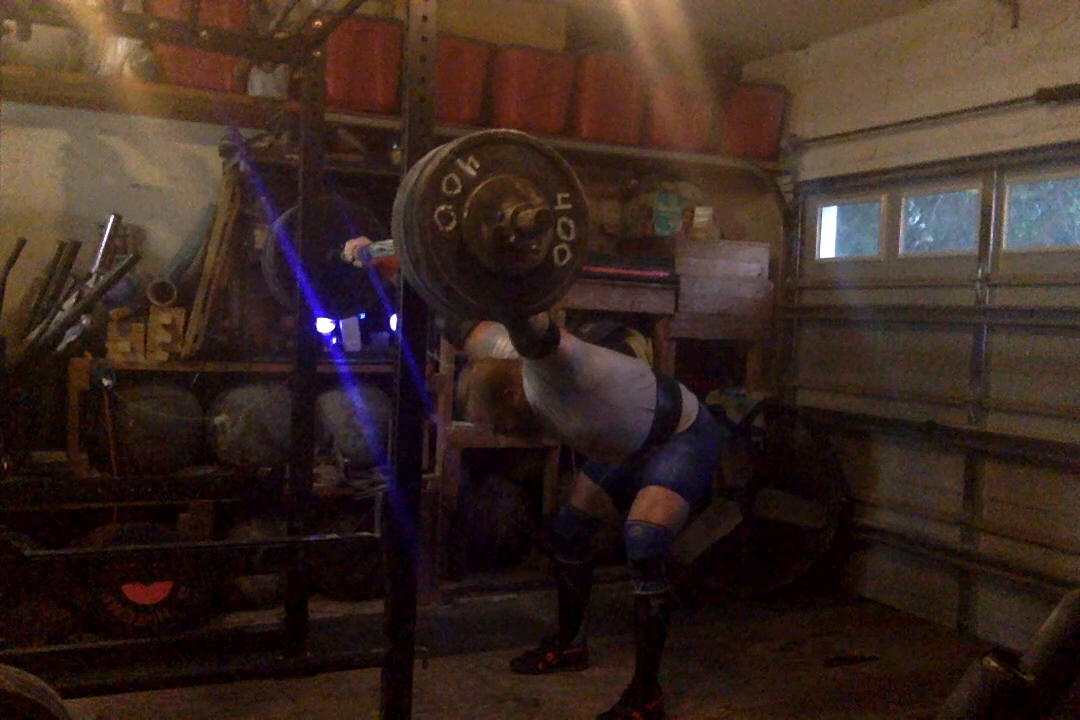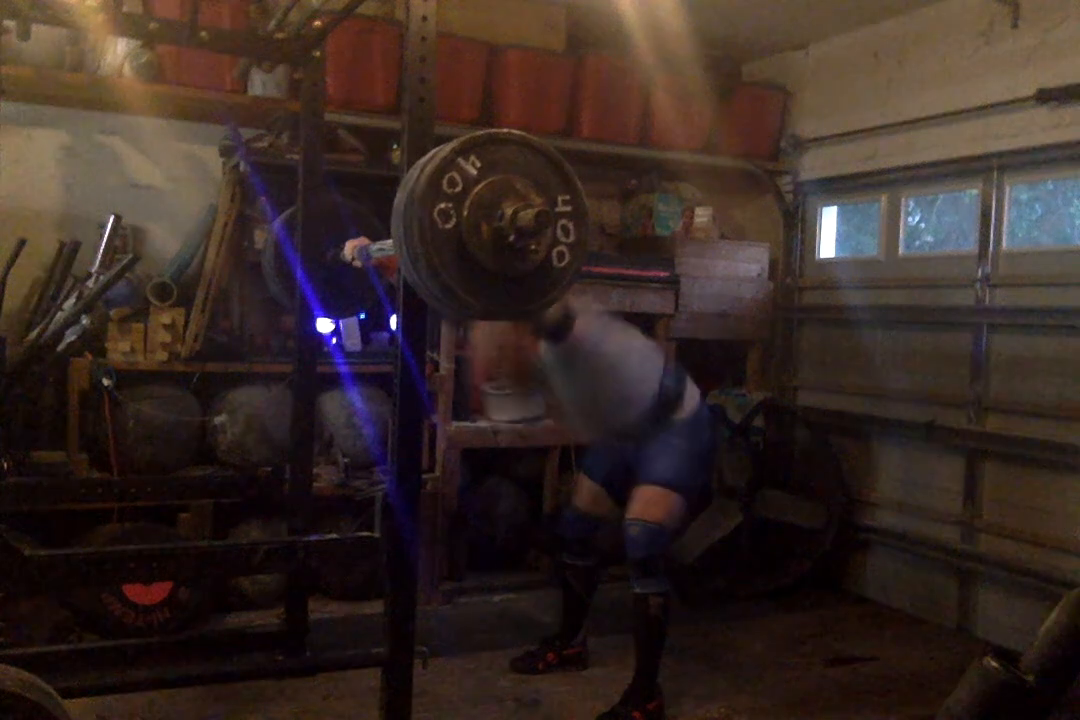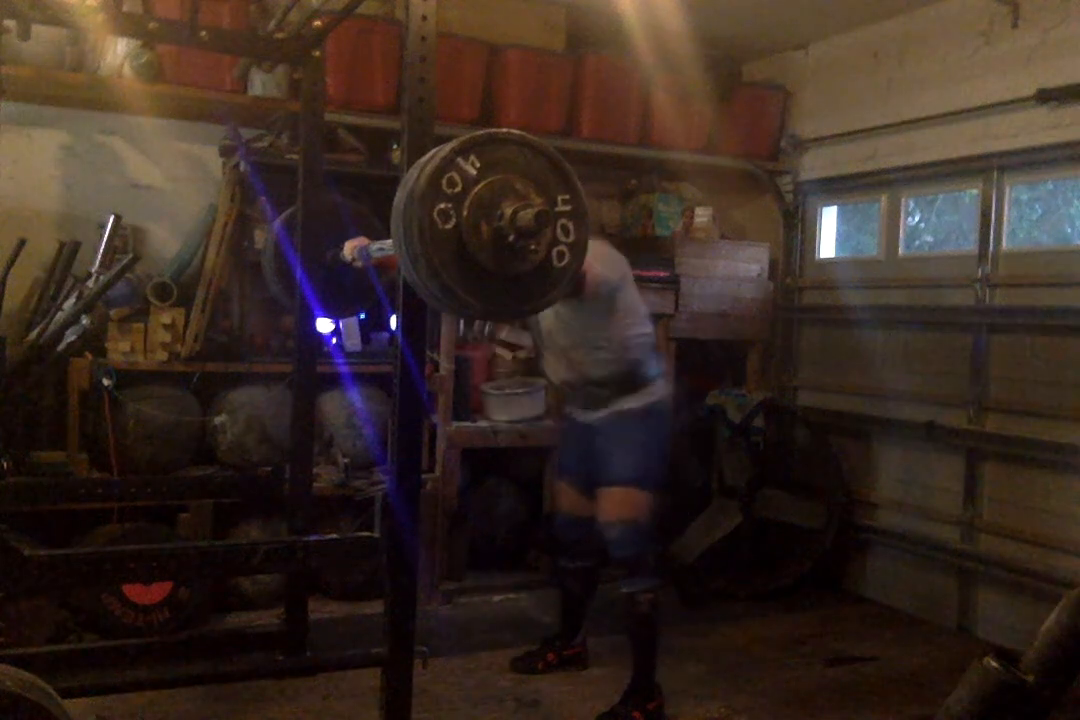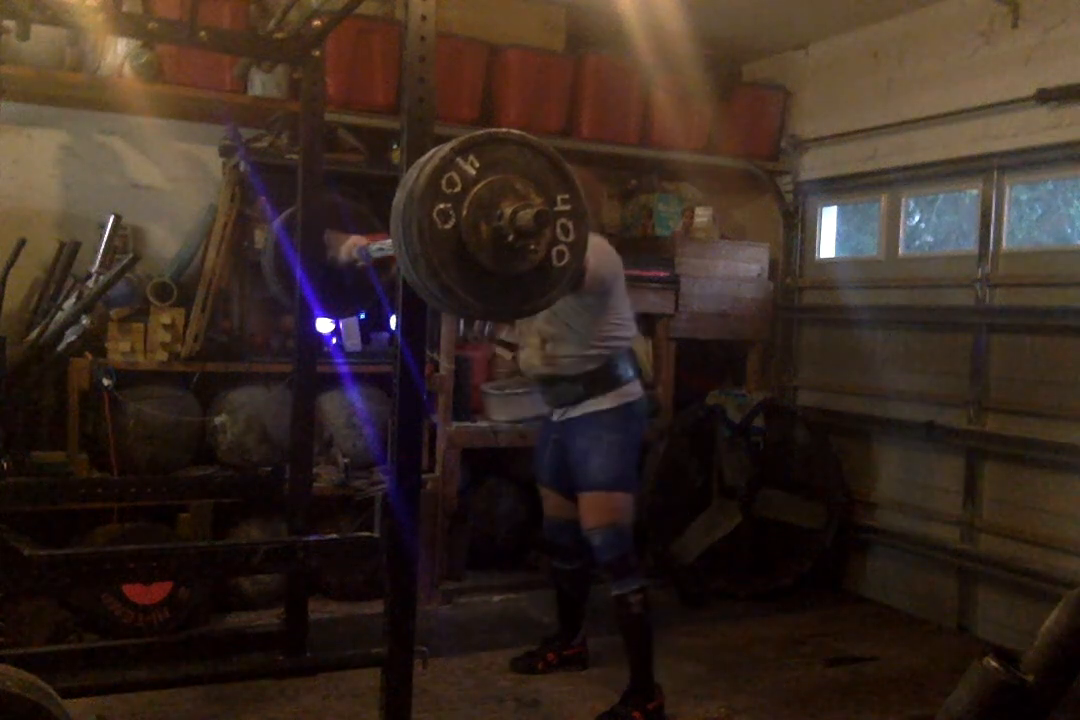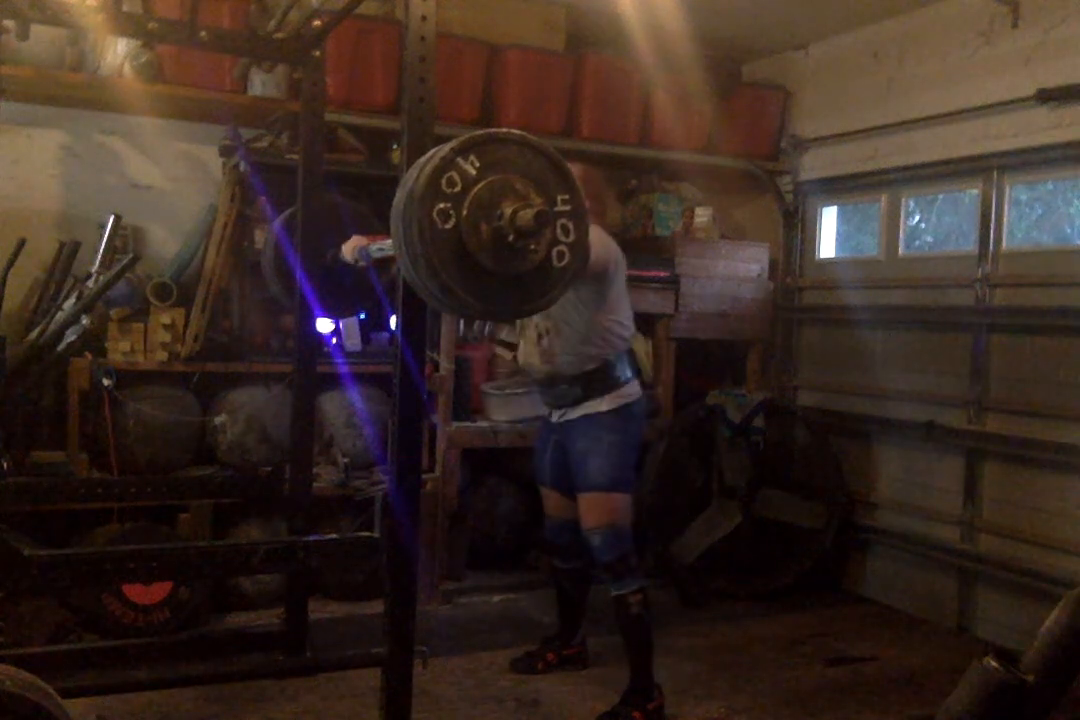
dt=0.3s
person 1, frame 1
left shoulder: (550, 371)
right shoulder: (504, 359)
left elbow: (526, 326)
right elbow: (458, 321)
left hip: (683, 436)
right hip: (634, 444)
left knee: (643, 546)
right knee: (568, 530)
right ankle: (569, 643)
person 1, frame 2
left shoulder: (567, 342)
right shoulder: (533, 339)
left elbow: (543, 314)
right wrist: (382, 258)
left hip: (675, 426)
right hip: (627, 431)
left knee: (641, 545)
right knee: (574, 530)
right ankle: (570, 642)
person 1, frame 3
left shoulder: (594, 257)
right wrist: (378, 252)
left hip: (633, 410)
right hip: (587, 412)
left knee: (626, 543)
right knee: (573, 533)
right ankle: (569, 642)
person 1, frame 4
left shoulder: (587, 250)
left hip: (604, 410)
right hip: (561, 411)
left knee: (609, 546)
right knee: (560, 536)
right ankle: (568, 642)
person 1, frame 5
left shoulder: (592, 244)
left hip: (603, 412)
right hip: (560, 412)
left knee: (609, 549)
right knee: (561, 537)
right ankle: (568, 641)
